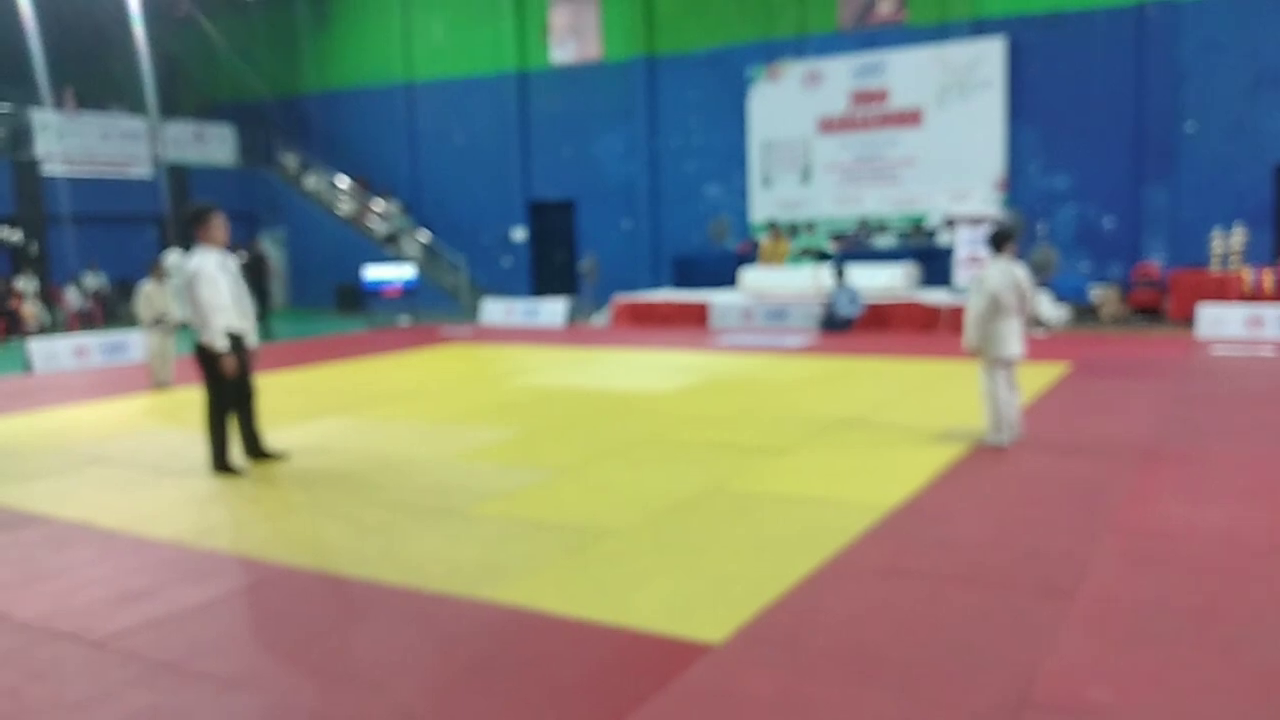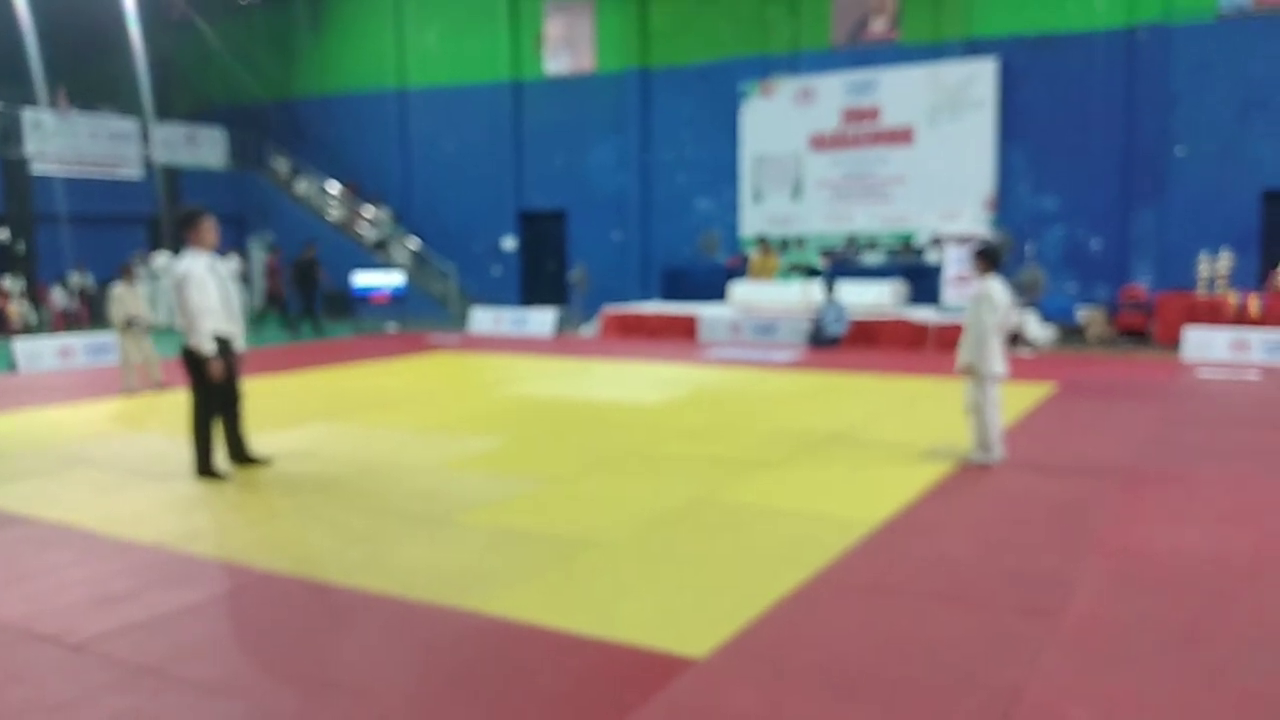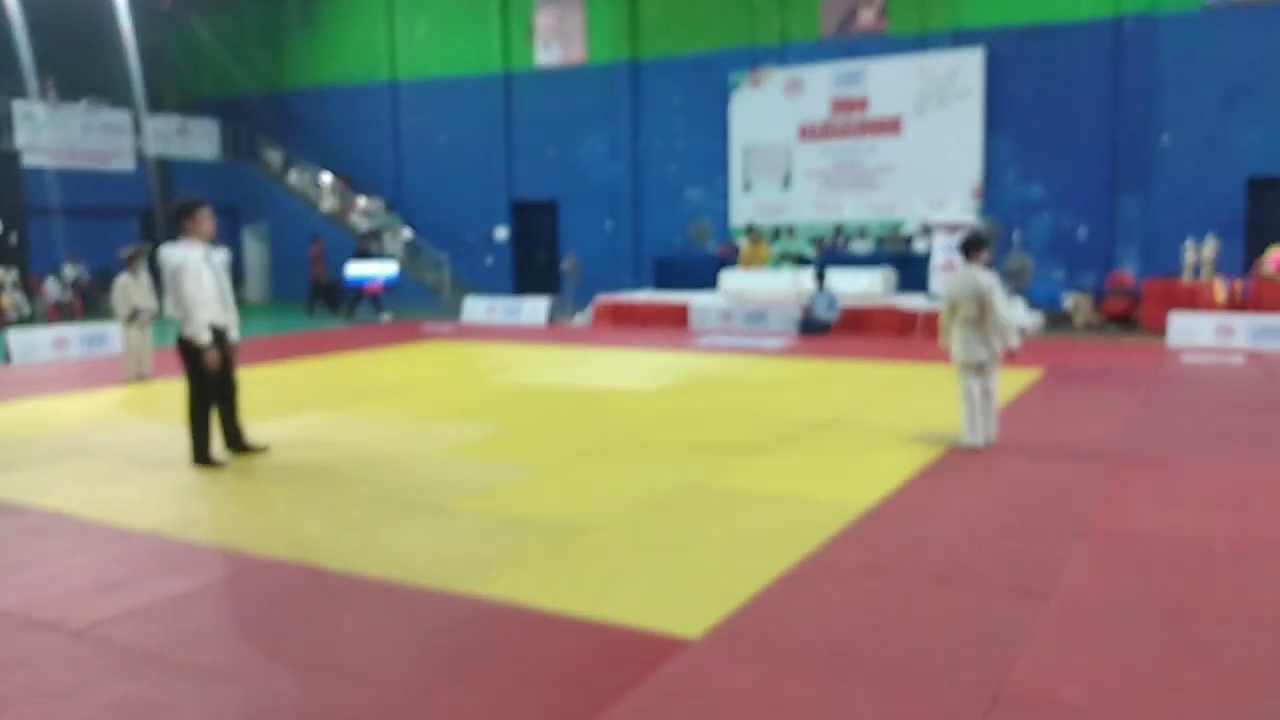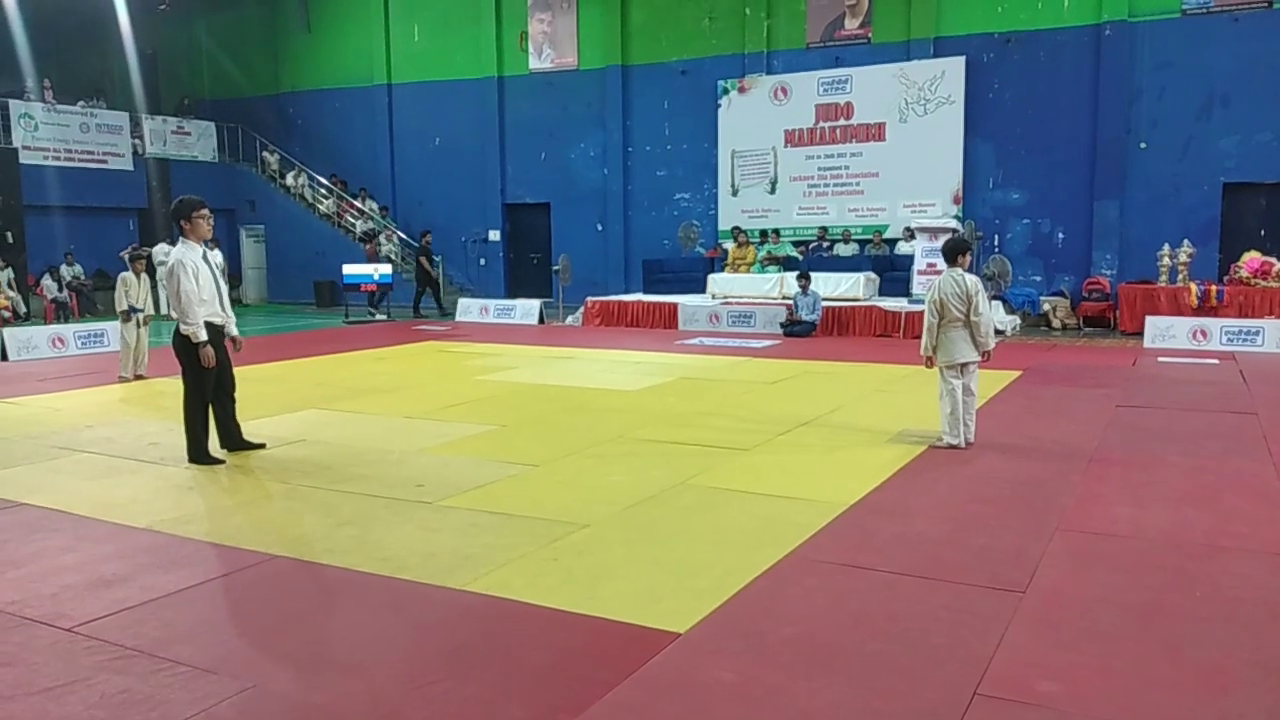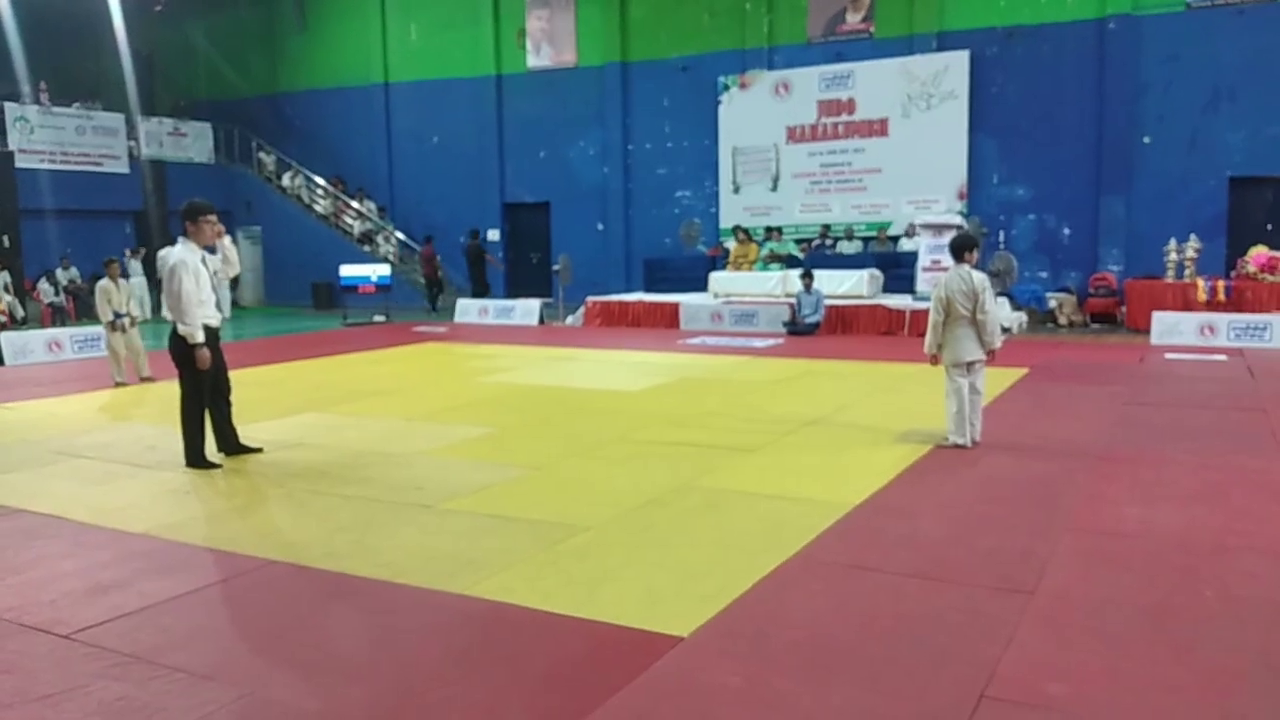
dt=1s
person 1, frame 1
left shoulder: (225, 259)
right shoulder: (200, 265)
right elbow: (208, 310)
left wrist: (249, 341)
right wrist: (223, 351)
left hip: (235, 340)
right hip: (217, 345)
left knee: (244, 397)
right knee: (221, 403)
left ankle: (254, 449)
right ankle: (221, 461)
person 1, frame 2
left shoulder: (214, 263)
right shoulder: (189, 268)
right elbow: (196, 314)
left wrist: (236, 345)
right wrist: (210, 355)
left hip: (223, 344)
right hip: (204, 348)
left knee: (230, 402)
right knee: (207, 407)
left ankle: (239, 453)
right ankle: (204, 465)
person 1, frame 3
left shoulder: (212, 255)
right shoulder: (184, 260)
right elbow: (191, 306)
left wrist: (231, 335)
right wrist: (204, 345)
left hip: (219, 334)
right hip: (200, 338)
left knee: (227, 391)
right knee: (203, 397)
left ankle: (236, 442)
right ankle: (201, 454)
person 1, frame 4
left shoulder: (204, 254)
right shoulder: (182, 258)
right elbow: (188, 304)
left wrist: (231, 329)
right wrist: (201, 342)
left hip: (214, 332)
right hip: (196, 336)
left knee: (225, 388)
right knee: (199, 395)
left ankle: (232, 439)
right ankle: (198, 451)
person 1, frame 5
left shoulder: (200, 256)
right shoulder: (182, 259)
right elbow: (186, 306)
right wrist: (198, 344)
left hip: (208, 334)
right hip: (192, 338)
left knee: (220, 391)
right knee: (196, 397)
left ankle: (230, 443)
right ankle: (195, 456)
person 2, frame 1
left shoulder: (986, 275)
right shoulder: (1020, 271)
left elbow: (975, 311)
right elbow: (1027, 304)
left wrist: (971, 341)
left hip: (993, 339)
right hip: (1013, 337)
left knee: (996, 385)
right knee: (1009, 383)
left ankle: (1000, 434)
right ankle: (1011, 428)
person 2, frame 2
left shoulder: (983, 290)
right shoulder: (1001, 287)
left elbow: (978, 329)
right elbow: (1008, 321)
left wrist: (967, 360)
left hip: (981, 357)
right hip: (993, 356)
left knee: (982, 404)
right knee: (989, 403)
left ankle: (987, 453)
right ankle: (994, 449)
person 2, frame 3
left shoulder: (954, 281)
right shoulder: (987, 279)
left elbow: (947, 315)
right elbow: (999, 314)
left wrist: (948, 341)
right wrist: (1009, 343)
left hip: (963, 343)
right hip: (986, 342)
left knee: (970, 391)
right knee: (987, 390)
left ankle: (973, 437)
right ankle: (987, 435)
person 2, frame 4
left shoulder: (937, 284)
right shoulder: (972, 282)
left elbow: (931, 321)
right elbow: (981, 316)
left wrist: (928, 350)
right wrist: (986, 344)
left hip: (947, 344)
right hip: (968, 343)
left knee: (951, 391)
right knee: (968, 390)
left ankle: (953, 437)
right ankle: (967, 434)
person 2, frame 5
left shoulder: (945, 281)
right shoulder: (980, 279)
left elbow: (937, 317)
right elbow: (987, 314)
left wrist: (933, 347)
right wrist: (991, 343)
left hip: (953, 343)
right hip: (975, 342)
left knee: (957, 389)
right knee: (974, 389)
left ankle: (960, 436)
right ankle: (973, 434)
